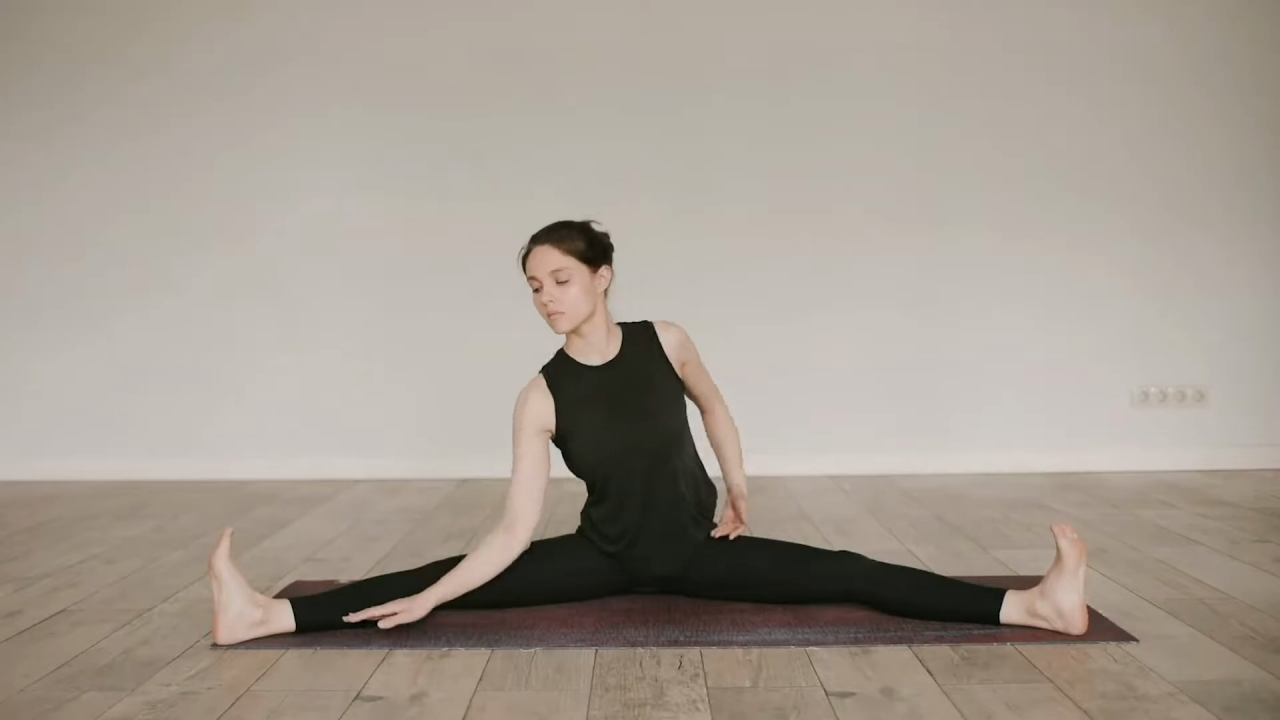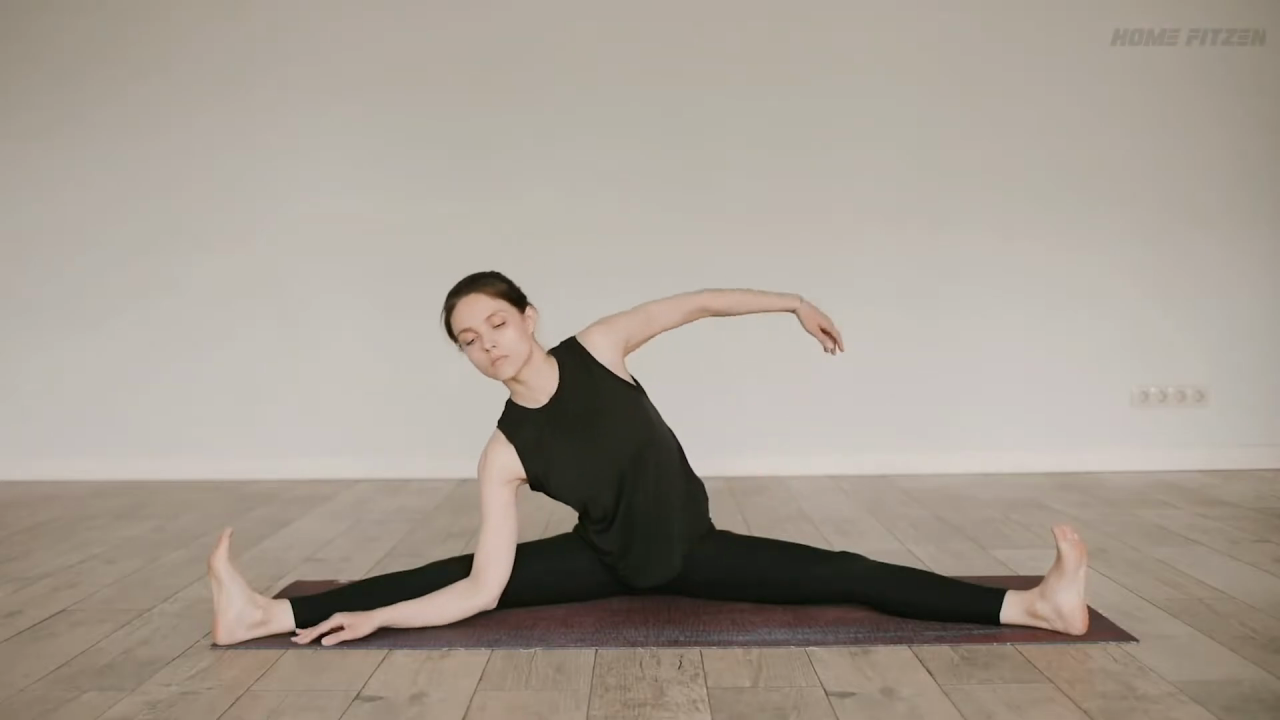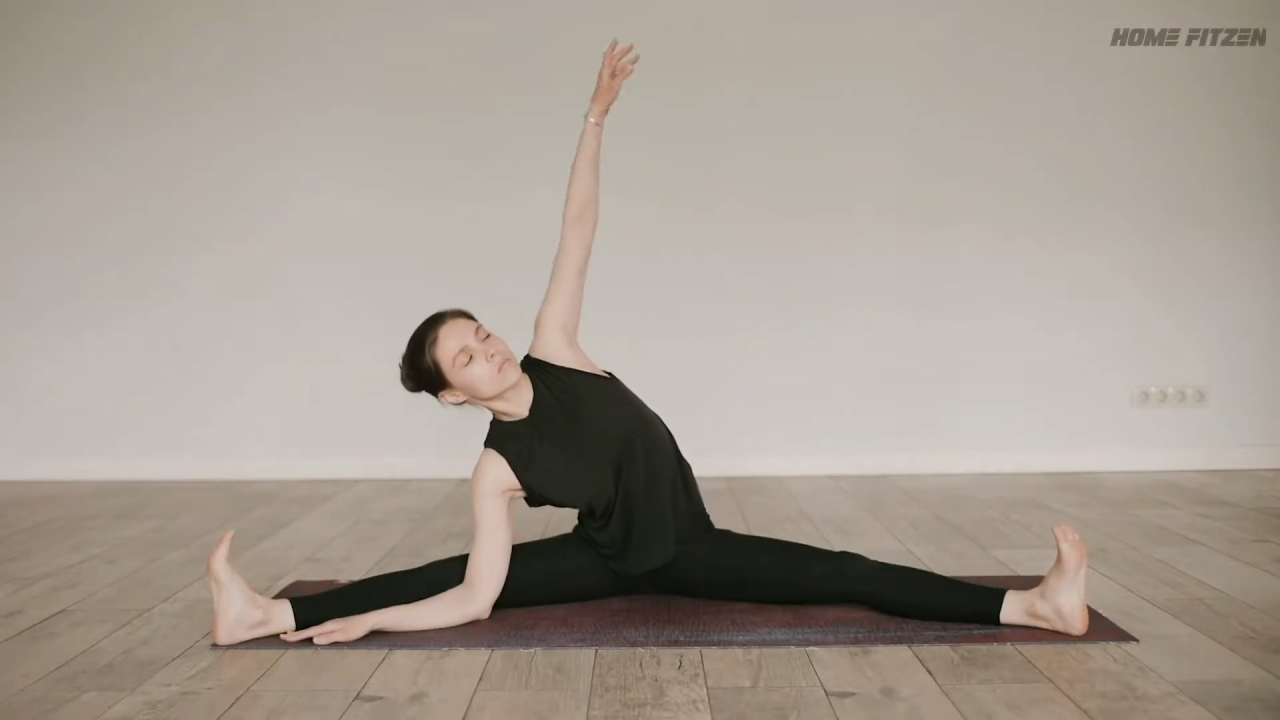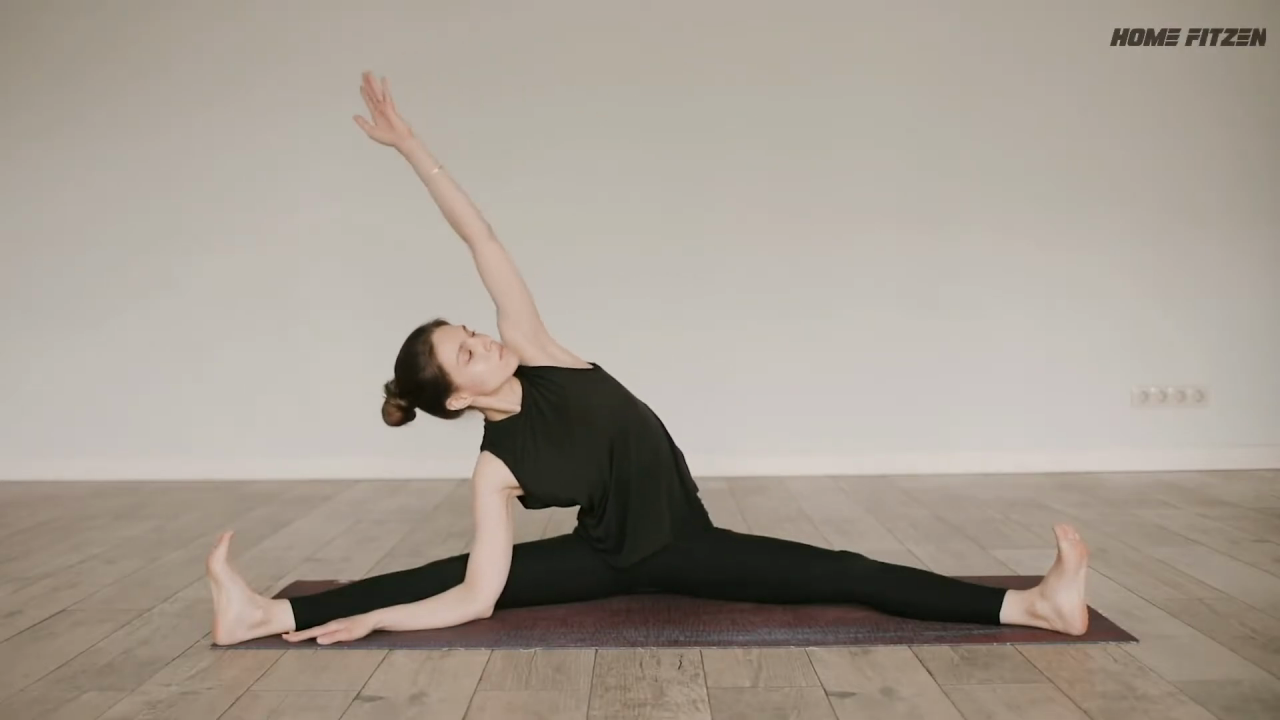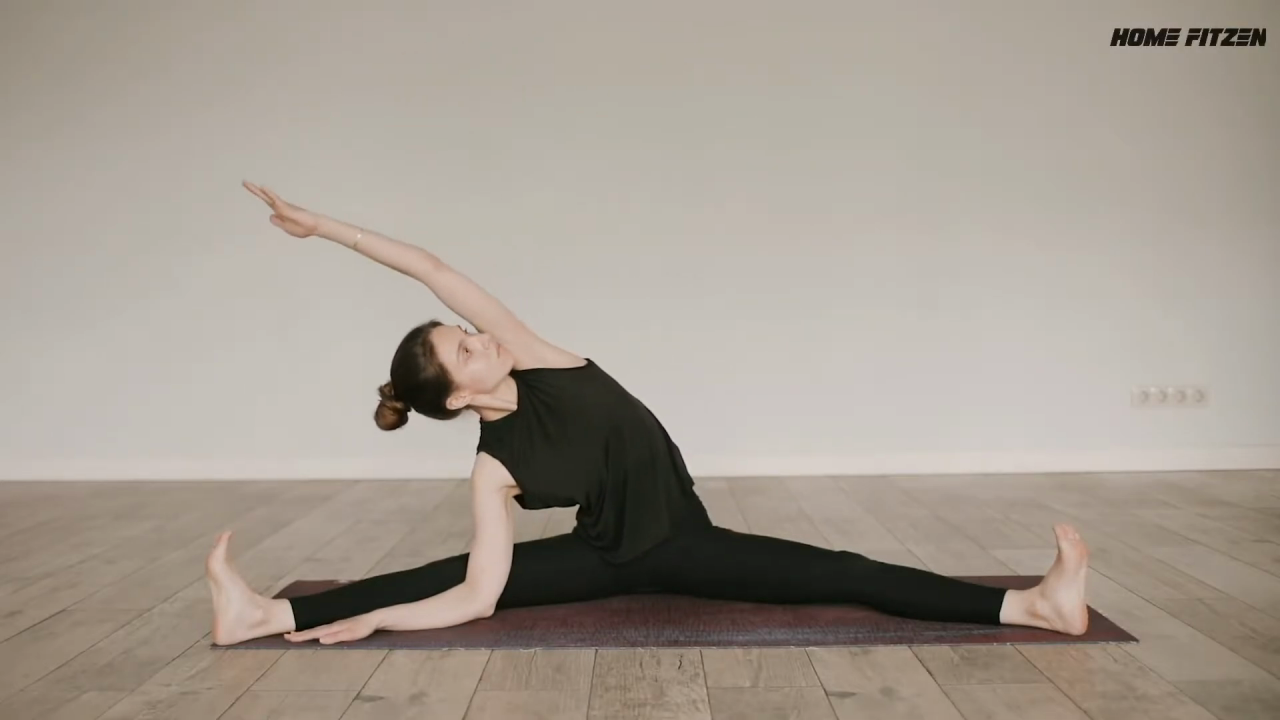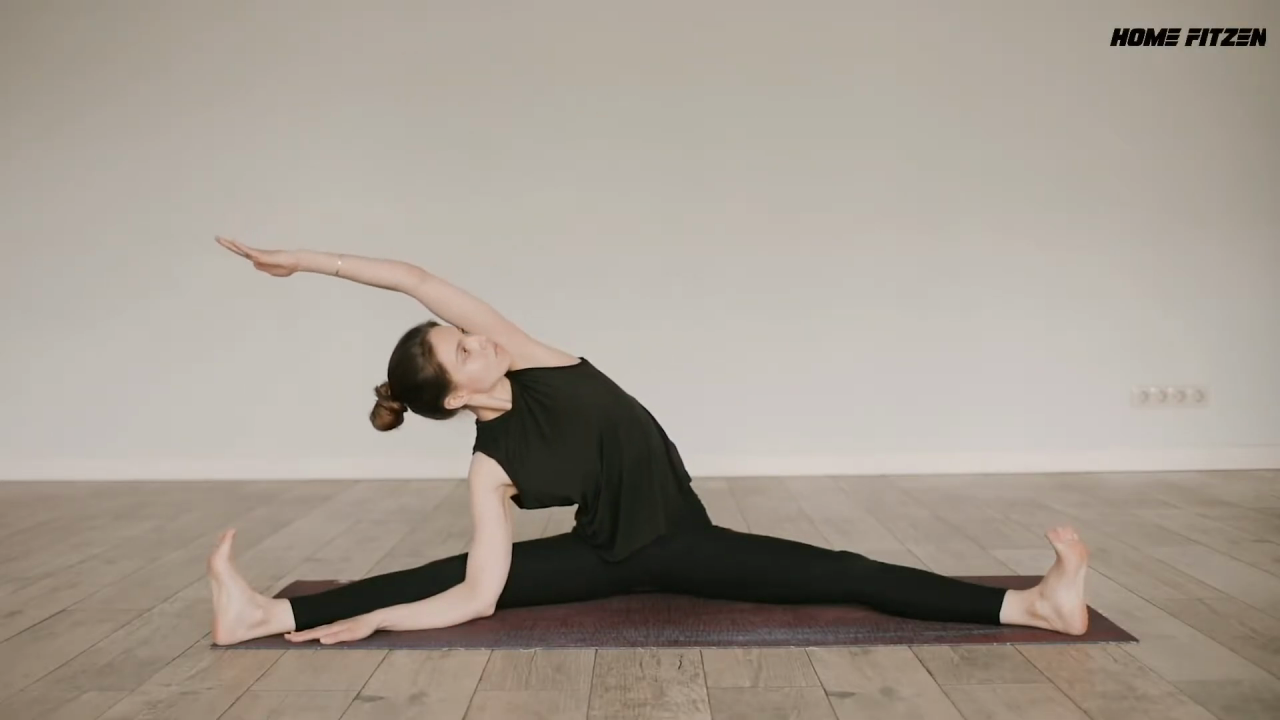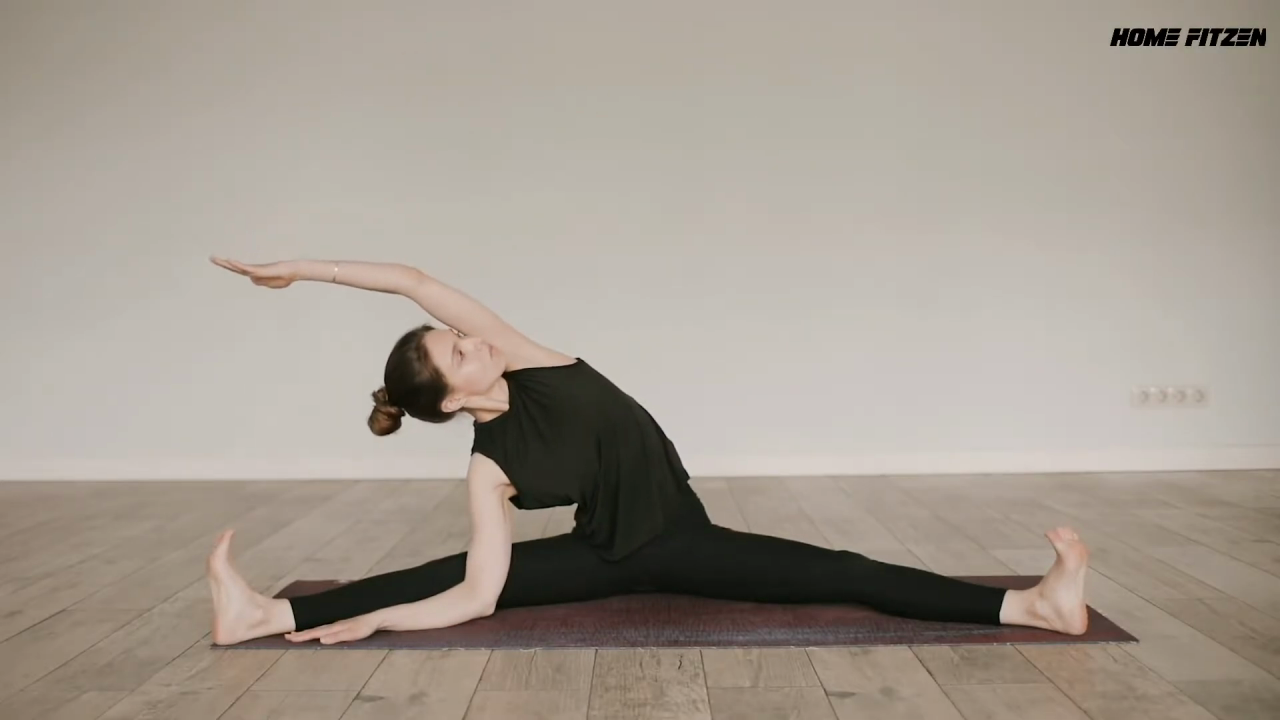
dt=0.7s
person 1, frame 1
left shoulder: (663, 341)
right shoulder: (540, 398)
left elbow: (711, 402)
right elbow: (516, 533)
left wrist: (738, 487)
right wrist: (424, 602)
left hip: (695, 548)
right hip: (606, 555)
left knee: (846, 574)
right knee: (463, 577)
left ankle: (1029, 605)
right ankle: (271, 616)
person 1, frame 2
left shoulder: (598, 345)
right shoulder: (503, 453)
left elbow: (694, 303)
right elbow: (483, 589)
left wrist: (791, 301)
right wrist: (377, 616)
left hip: (689, 548)
right hip: (604, 560)
left knee: (840, 574)
right knee: (456, 571)
left ankle: (1029, 605)
right ankle: (271, 615)
person 1, frame 3
left shoulder: (551, 353)
right shoulder: (496, 470)
left elbow: (578, 233)
right elbow: (477, 600)
left wrist: (597, 114)
right wrist: (369, 621)
left hip: (685, 545)
right hip: (605, 559)
left knee: (844, 577)
right knee: (451, 572)
left ankle: (1028, 606)
person 1, frame 4
left shoulder: (531, 353)
right shoulder: (495, 467)
left elbow: (481, 240)
right elbow: (476, 598)
left wrist: (410, 146)
right wrist: (370, 620)
left hip: (682, 543)
right hip: (608, 556)
left knee: (841, 574)
right knee: (454, 572)
left ankle: (1028, 605)
person 1, frame 5
left shoulder: (529, 357)
right shoulder: (493, 469)
left elbow: (433, 269)
right elbow: (481, 597)
left wrist: (325, 226)
right wrist: (374, 618)
left hip: (680, 542)
right hip: (607, 556)
left knee: (840, 574)
right knee: (454, 574)
left ankle: (1028, 606)
person 1, frame 6
left shoulder: (529, 357)
right shoulder: (489, 468)
left elbow: (419, 279)
right elbow: (480, 595)
right wrist: (371, 618)
left hip: (680, 540)
right hip: (607, 556)
left knee: (841, 574)
right knee: (449, 571)
left ankle: (1028, 605)
person 1, frame 7
left shoulder: (525, 358)
right shoulder: (488, 468)
left elbow: (417, 280)
right elbow: (479, 596)
right wrist: (374, 619)
left hip: (679, 537)
right hip: (605, 554)
left knee: (839, 573)
right knee: (452, 570)
left ankle: (1030, 605)
